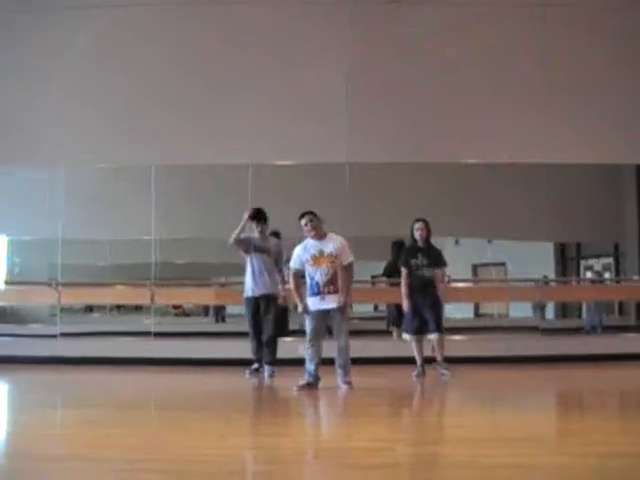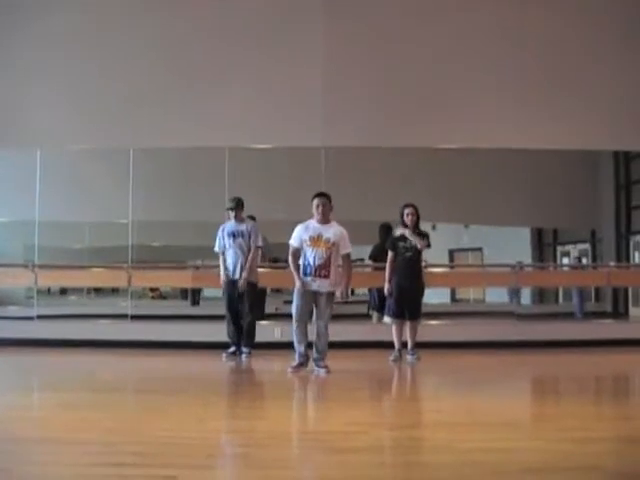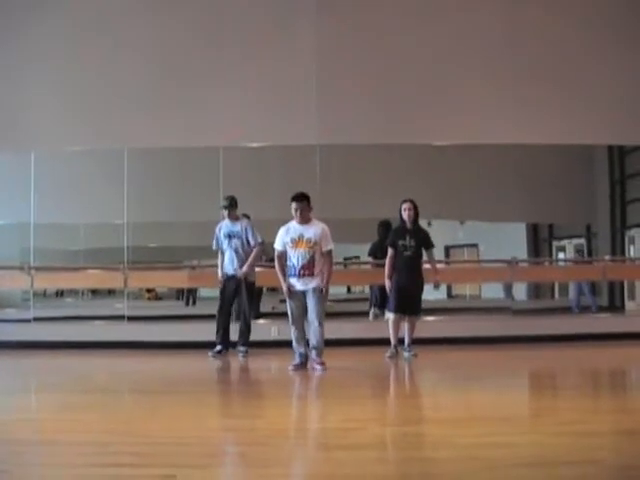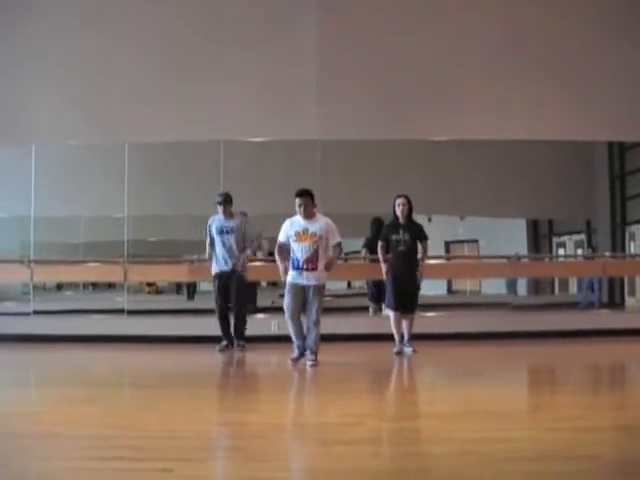
dt=0.7s
person 1, frame 1
left shoulder: (339, 242)
right shoulder: (301, 249)
left elbow: (348, 270)
right elbow: (294, 277)
left wrist: (346, 296)
right wrist: (300, 302)
left hip: (337, 301)
right hip: (314, 303)
left knee: (342, 339)
right knee: (312, 341)
left ankle: (344, 376)
right ankle: (311, 378)
person 1, frame 2
left shoulder: (339, 232)
right shoulder: (302, 228)
left elbow: (346, 261)
right elbow: (293, 255)
left wrist: (345, 286)
right wrist: (297, 279)
left hip: (327, 286)
right hip: (304, 284)
left knee: (322, 324)
right knee: (299, 320)
left ankle: (320, 360)
right ankle: (301, 357)
person 1, frame 3
left shoulder: (321, 229)
right shoulder: (285, 231)
left elbow: (328, 257)
right elbow: (279, 258)
left wrist: (326, 283)
right wrist: (284, 283)
left hip: (315, 284)
right hip: (293, 285)
left knee: (316, 320)
right knee: (296, 323)
left ankle: (316, 356)
right ankle: (300, 358)
person 1, frame 4
left shoulder: (326, 224)
right shoulder: (289, 224)
left elbow: (337, 246)
right elbow: (279, 247)
left wrist: (332, 259)
right wrist: (281, 264)
left hip: (316, 279)
right hip: (294, 278)
left knee: (313, 318)
right knee: (291, 313)
left ankle: (311, 352)
right ankle: (299, 348)
person 2, frame 1
left shoulder: (275, 244)
right shoulder: (248, 240)
left elbow: (279, 268)
right elbow: (233, 241)
left wrist: (283, 288)
right wrist: (244, 221)
left hip: (270, 292)
right hip: (251, 291)
left knee: (269, 330)
right knee: (254, 329)
left ankle: (269, 364)
right ankle: (258, 362)
person 2, frame 2
left shoulder: (251, 226)
right shoulder: (224, 228)
left elbow: (254, 251)
right elbow: (221, 253)
left wrist: (246, 273)
right wrist: (223, 272)
left hip: (247, 276)
right hip: (230, 276)
left knee: (246, 313)
right knee: (231, 312)
left ankle: (246, 346)
right ankle: (235, 345)
person 2, frame 3
left shoulder: (246, 225)
right shoulder: (220, 227)
left elbow: (257, 247)
right elbow: (220, 251)
left wrist: (246, 267)
right wrist: (220, 269)
left hip: (245, 274)
right hip: (228, 274)
left knee: (245, 310)
right knee: (223, 309)
left ankle: (243, 344)
right ankle: (222, 344)
person 2, frame 4
left shoulder: (241, 222)
right shoulder: (212, 221)
left elbow: (250, 243)
right elbow: (209, 243)
left wrist: (245, 258)
right wrist: (210, 257)
left hip: (237, 269)
right hip: (219, 268)
left knee: (238, 304)
right knee: (221, 305)
left ankle: (240, 337)
right ankle: (227, 339)
person 3, frame 1
left shoulder: (435, 252)
right shoulder: (408, 252)
left elbow: (442, 276)
right elbow: (404, 276)
left wrist: (435, 273)
right wrist: (405, 297)
left hip: (431, 296)
right hip: (414, 297)
left knee: (436, 332)
right knee: (415, 334)
left ankle: (441, 362)
right ankle: (420, 366)
person 3, frame 2
left shoulder: (423, 235)
right shoulder: (395, 236)
left elbow: (422, 245)
right elbow: (390, 260)
left wrist: (407, 232)
right wrist: (387, 281)
left hip: (415, 281)
right hip: (398, 280)
left knee: (413, 317)
right knee: (396, 316)
left ankle: (411, 349)
right ankle: (397, 350)
person 3, frame 3
left shoulder: (422, 233)
right shoulder: (396, 232)
left elbow: (430, 256)
right elbow: (390, 256)
left wrist: (436, 275)
right wrist: (387, 277)
left hip: (416, 278)
right hip: (398, 277)
left knee: (412, 313)
right knee: (394, 313)
left ankle: (408, 346)
right ankle: (393, 346)
person 3, frame 4
left shoulder: (416, 227)
right shoulder: (389, 227)
left elbow: (424, 246)
right elbow: (380, 247)
left wrist: (421, 264)
right wrist: (383, 263)
left hip: (411, 272)
right hip: (394, 272)
left knee: (410, 309)
right knee: (394, 308)
left ankle: (407, 341)
right ankle: (398, 342)
